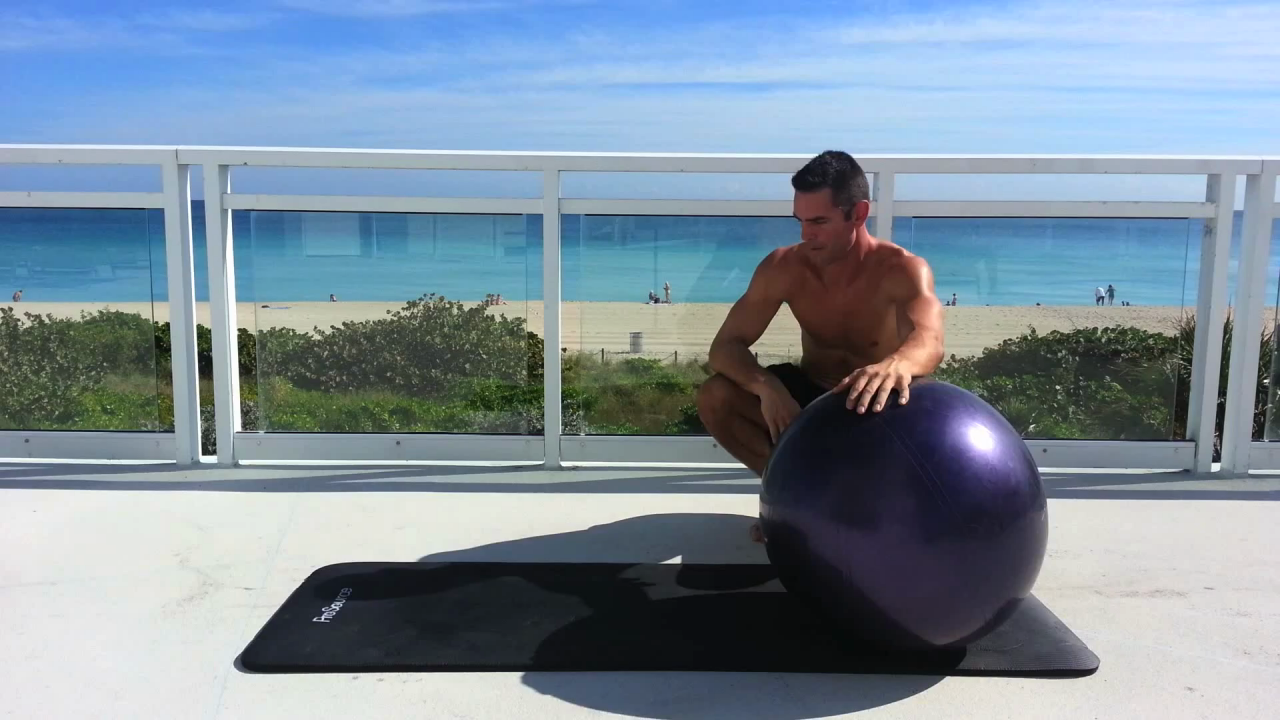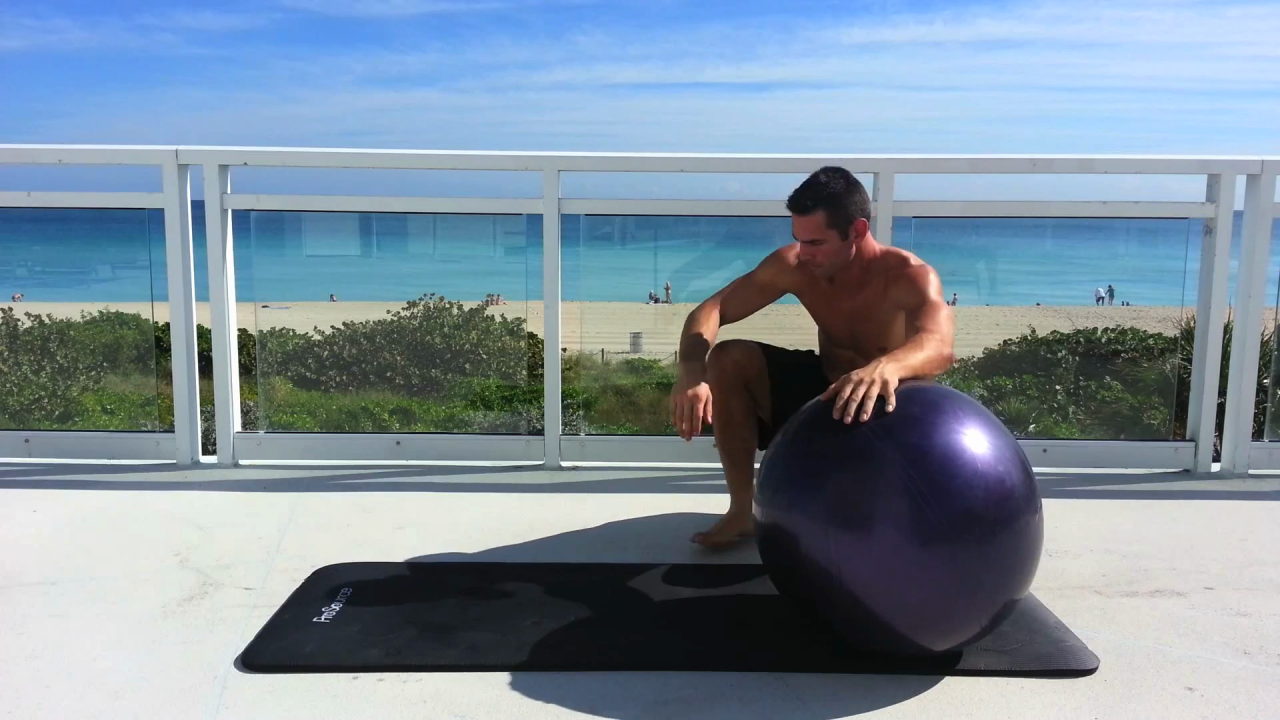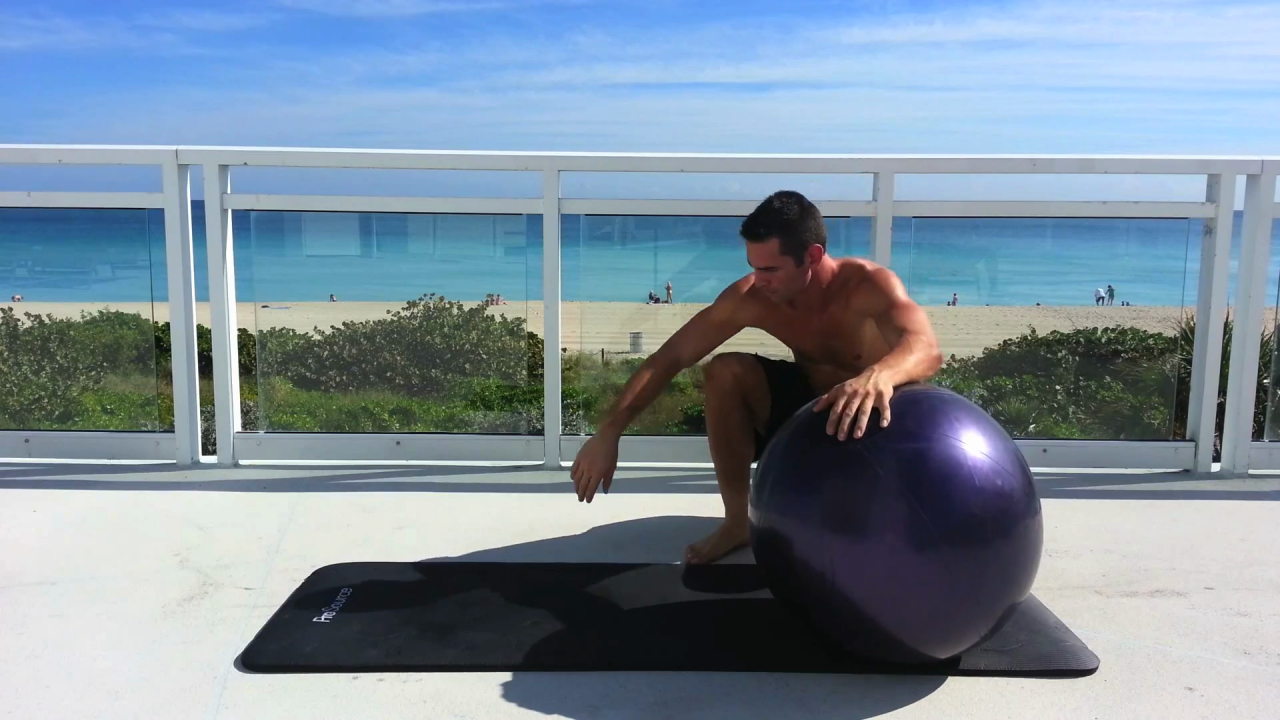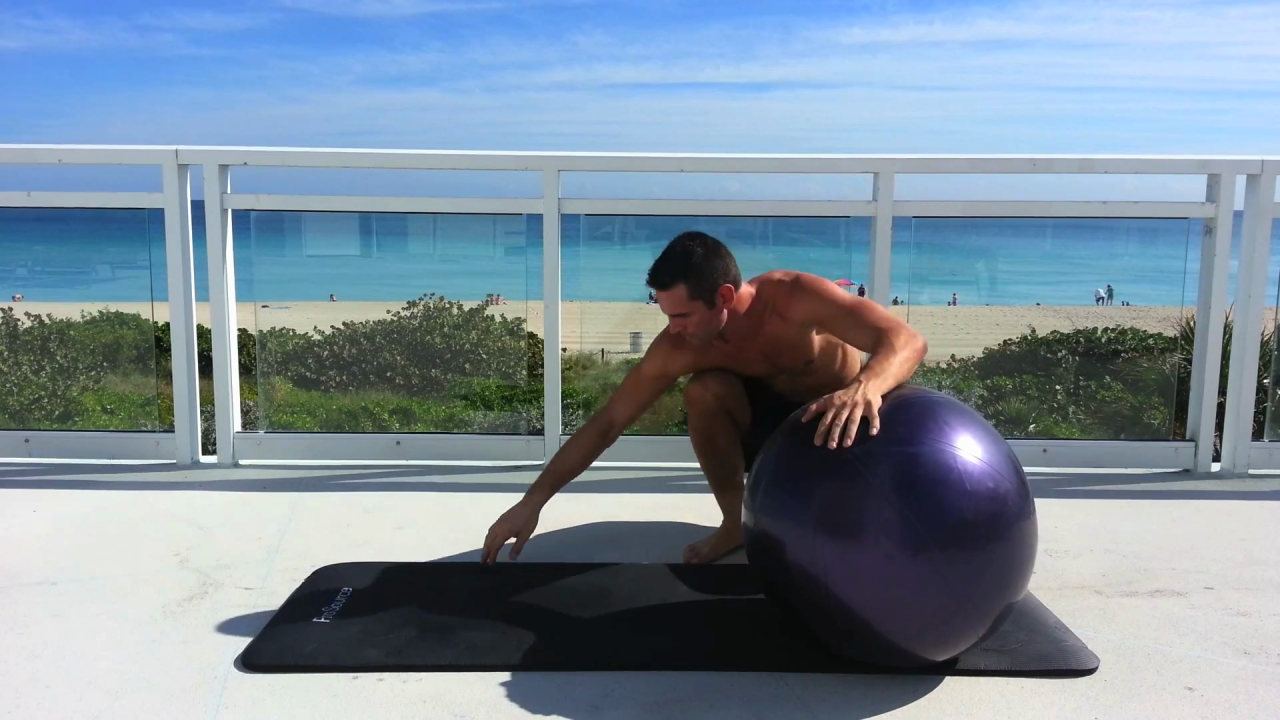
dt=0.3s
person 1, frame 1
left shoulder: (903, 270)
right shoulder: (782, 268)
left elbow: (929, 344)
right elbow: (725, 345)
left wrist: (894, 365)
right wrist: (768, 388)
left hip: (873, 407)
right hip: (805, 394)
right knee: (714, 398)
person 1, frame 2
left shoulder: (911, 277)
right shoulder: (792, 266)
left elbow: (939, 349)
right elbow: (710, 311)
left wrist: (883, 369)
right wrist: (690, 374)
left hip: (883, 411)
right knee: (729, 359)
right ankle: (743, 508)
person 1, frame 3
left shoulder: (868, 284)
right shoulder: (749, 298)
left elbow: (925, 350)
right elbow: (670, 357)
left wrist: (877, 377)
right wrist: (609, 432)
left hip: (874, 418)
right hip: (805, 403)
right knee: (728, 370)
right ankle: (737, 521)
person 1, frame 4
left shoulder: (795, 296)
right shoulder: (677, 347)
left elbow: (907, 342)
right elbow: (606, 422)
left wrist: (865, 388)
right wrist: (532, 501)
left hip: (838, 416)
right hip: (774, 405)
right knee: (703, 392)
right ankle: (735, 524)
